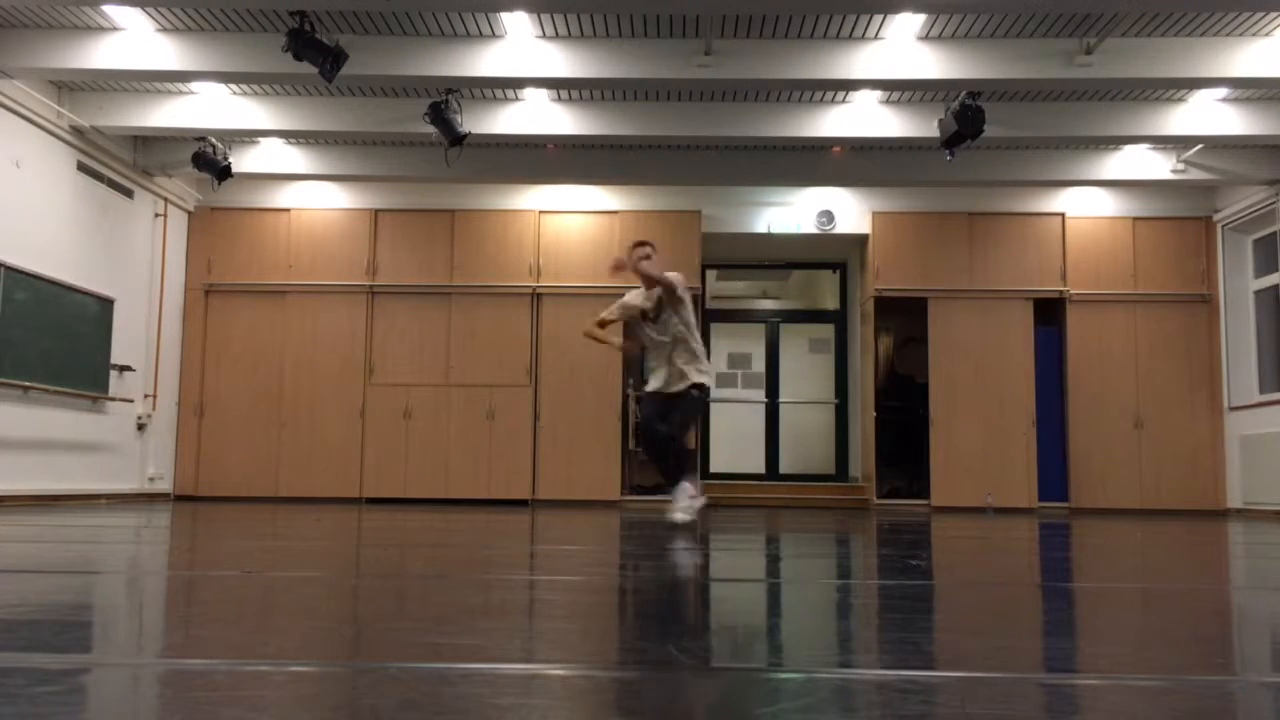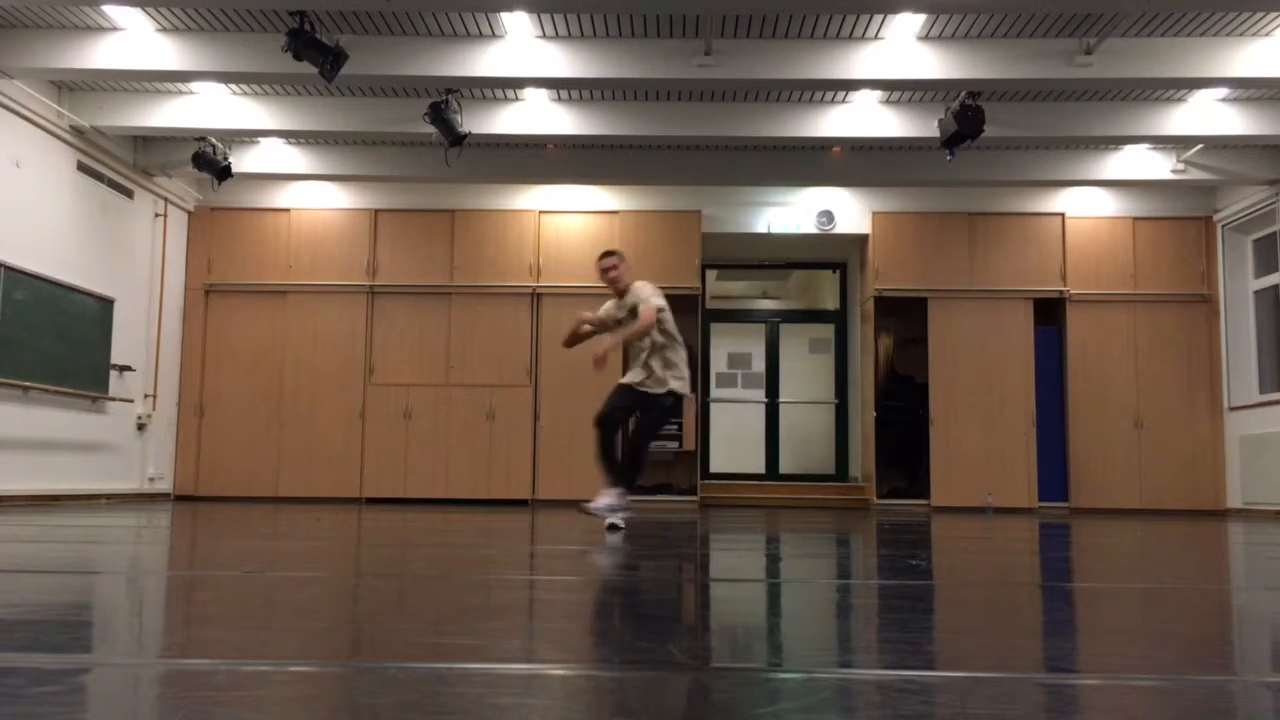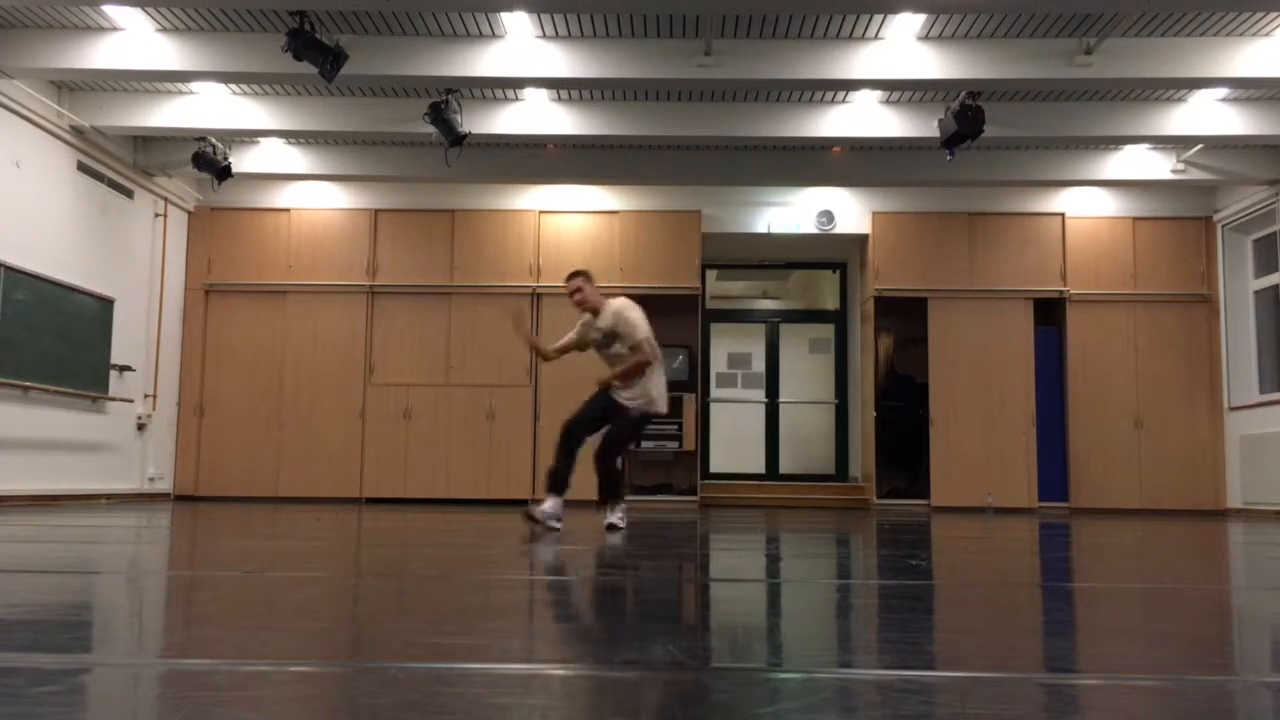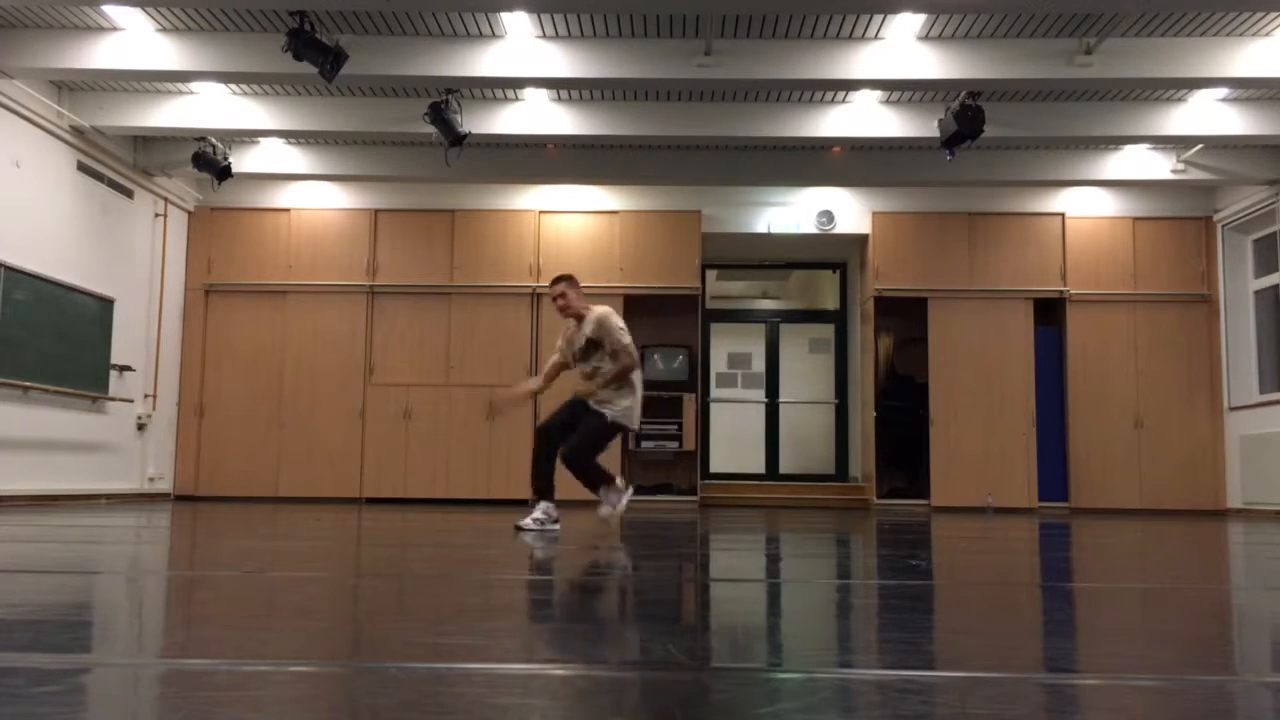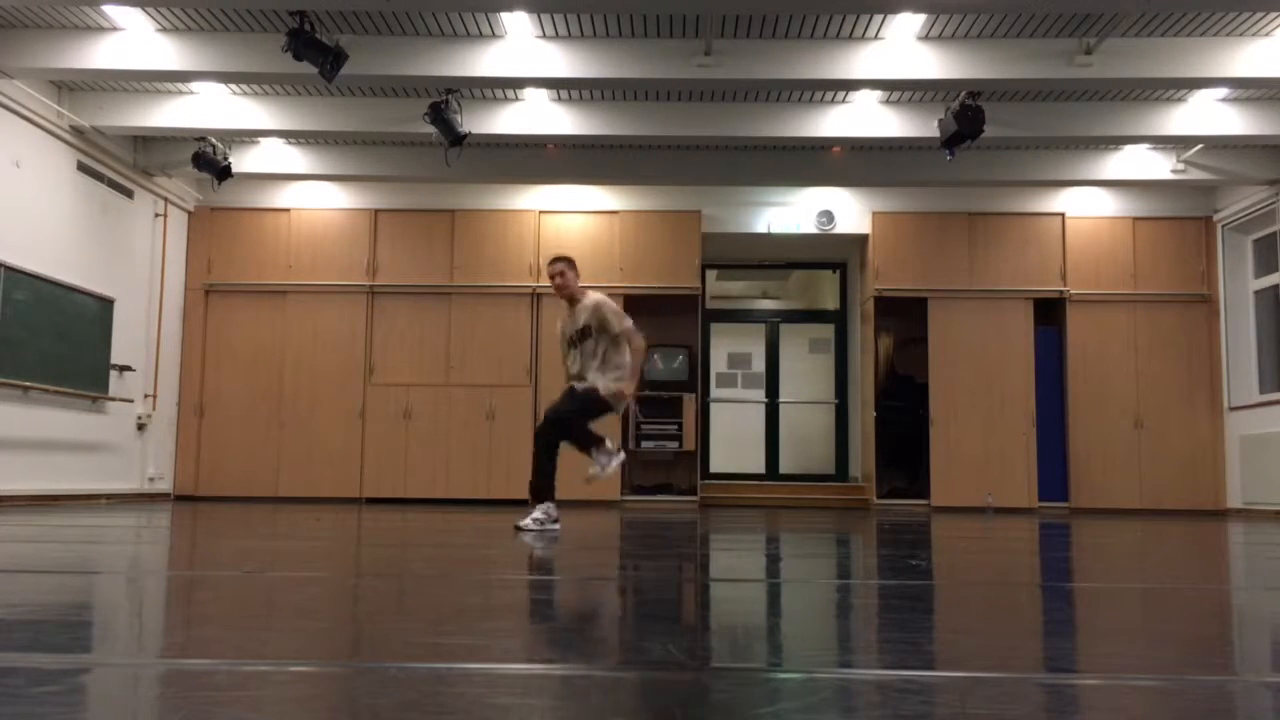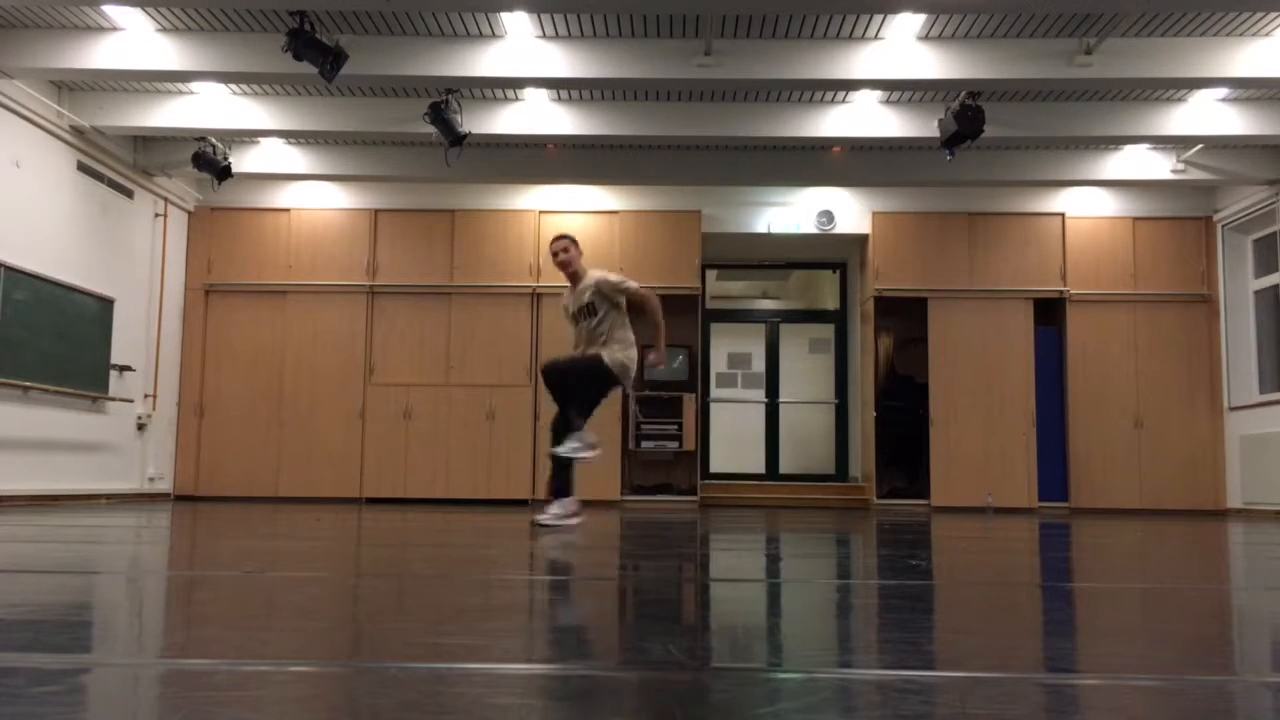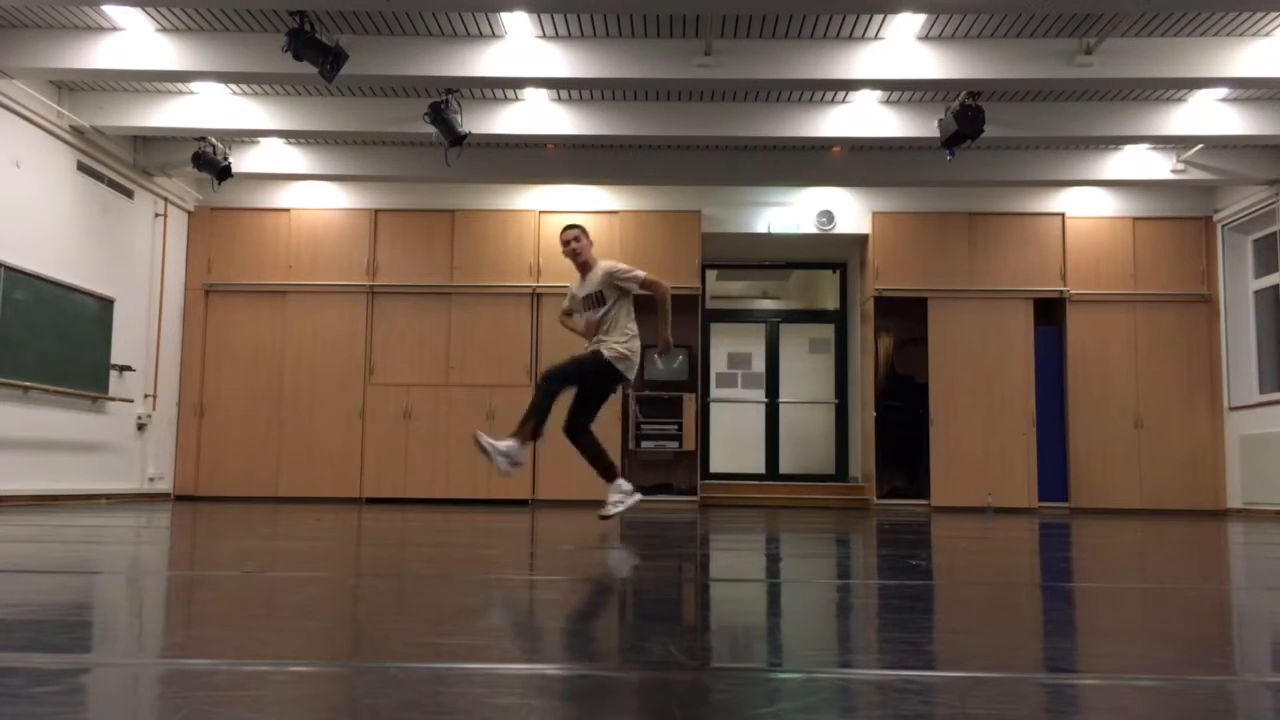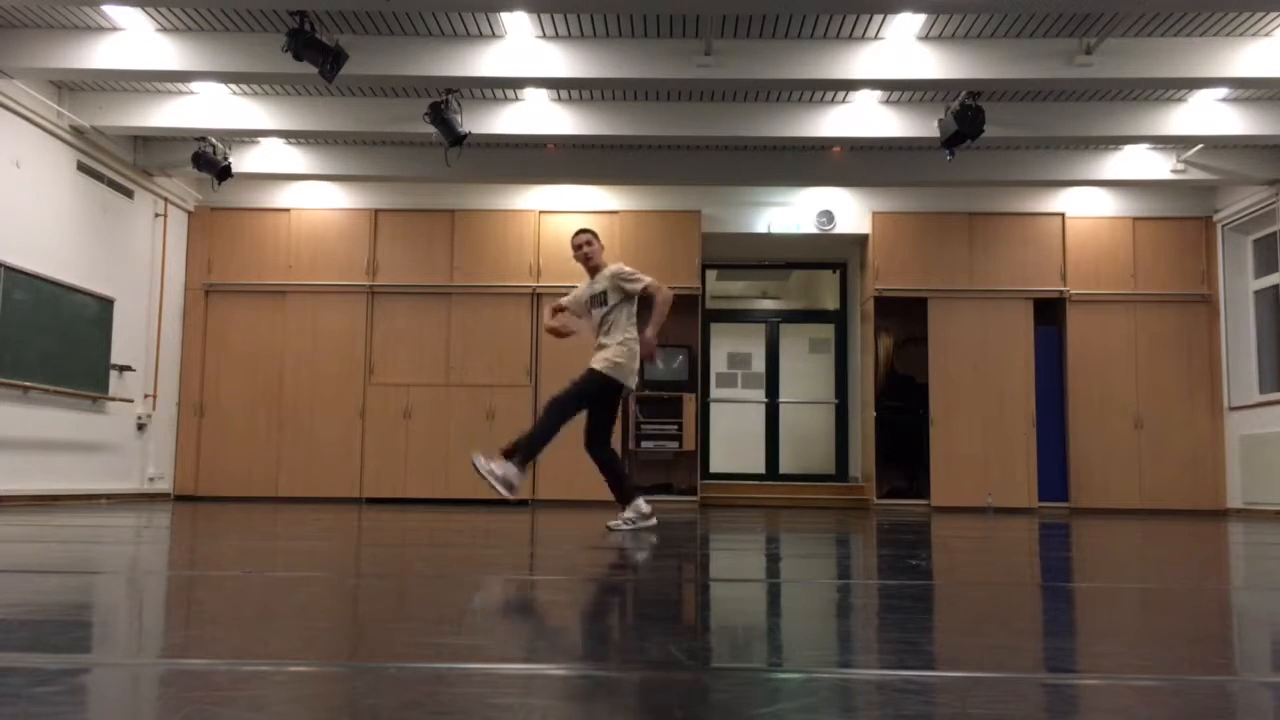
dt=0.1s
person 1, frame 1
left shoulder: (673, 283)
right shoulder: (631, 301)
left elbow: (664, 281)
right elbow: (591, 328)
left wrist: (632, 267)
right wrist: (613, 341)
left hip: (692, 376)
right hip: (659, 380)
left knee: (672, 434)
right knee: (648, 434)
left ankle: (688, 483)
right ankle: (683, 488)
person 1, frame 2
left shoulder: (644, 291)
right shoulder: (610, 309)
left elbow: (648, 323)
right elbow: (570, 342)
left wrist: (610, 343)
right wrist: (579, 323)
left hip: (668, 379)
right hip: (638, 377)
left knee: (637, 441)
right knee: (605, 421)
left ankle: (617, 495)
right ankle: (614, 488)
person 1, frame 3
left shoulder: (623, 310)
right shoulder: (585, 327)
left elbow: (648, 356)
right elbow: (548, 354)
left wrist: (612, 376)
right wrist: (527, 335)
left hip: (643, 396)
right hip: (614, 391)
left knee: (605, 455)
right knee: (570, 431)
left ankle: (615, 508)
right ankle: (553, 505)
person 1, frame 4
left shoulder: (604, 317)
right shoulder: (569, 336)
left elbow: (631, 361)
right elbow: (542, 380)
left wrist: (599, 385)
right wrist: (508, 397)
left hip: (618, 403)
right hip: (591, 398)
left knee: (573, 455)
right knee: (545, 434)
left ankle: (613, 488)
right ankle: (545, 509)
person 1, frame 5
left shoulder: (597, 304)
right shoulder: (565, 323)
left elbow: (636, 340)
right elbow: (569, 366)
left wrist: (629, 382)
left hip: (610, 385)
right hip: (583, 385)
left knee: (557, 417)
right knee: (545, 433)
left ankle: (603, 449)
right ankle: (545, 509)
person 1, frame 6
left shoulder: (600, 282)
right shoulder: (569, 299)
left elbow: (649, 299)
left wrist: (659, 346)
right wrist: (578, 353)
left hip: (614, 362)
right hip: (595, 362)
left knee: (552, 370)
right knee: (564, 424)
left ankle: (578, 435)
right ankle: (563, 502)
person 1, frame 7
left shoulder: (611, 270)
right shoulder: (576, 288)
left elbow: (661, 288)
right elbow: (565, 316)
left wrist: (664, 330)
right wrist: (580, 329)
left hip: (619, 352)
right hip: (599, 355)
left knee: (550, 380)
right knee: (576, 428)
left ankle: (516, 447)
right ankle: (620, 489)
person 1, frame 8
left shoulder: (617, 273)
right shoulder: (583, 290)
left elbow: (663, 293)
right elbow: (554, 310)
left wrist: (651, 331)
right wrist: (552, 321)
left hip: (617, 363)
right hip: (607, 368)
left knee: (557, 409)
right knee: (597, 443)
left ankle: (509, 468)
right ankle: (637, 508)
